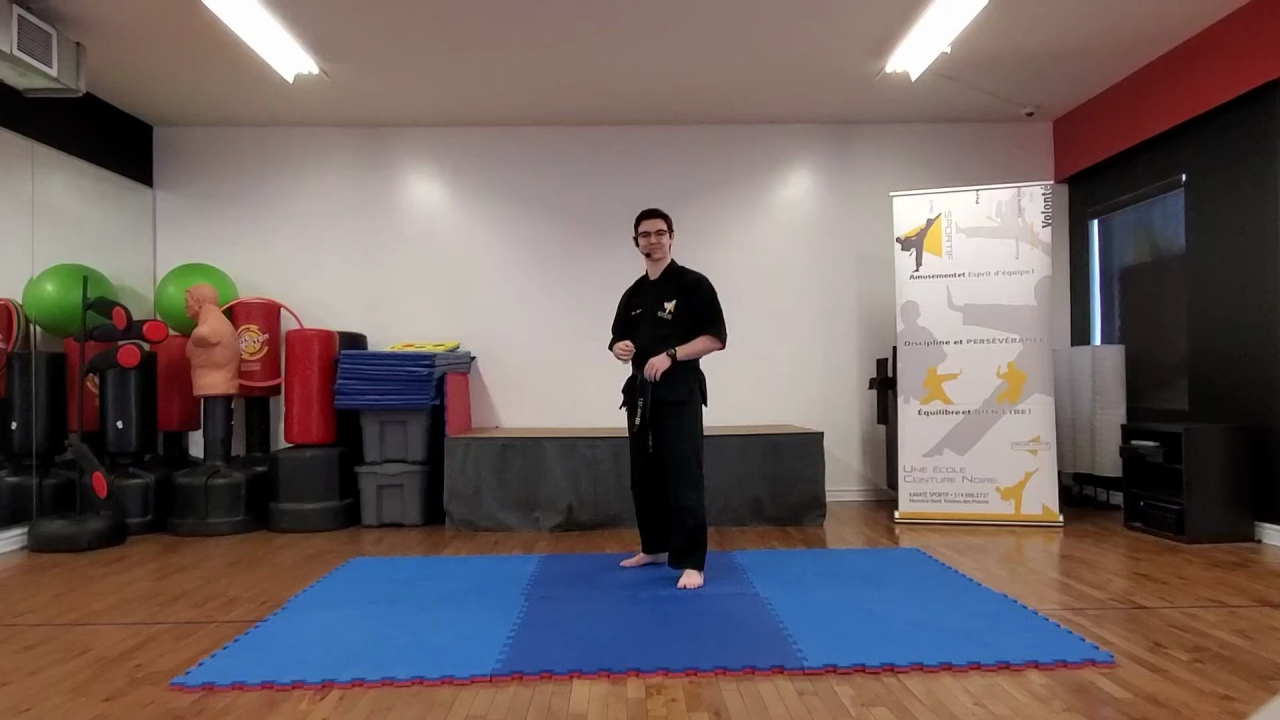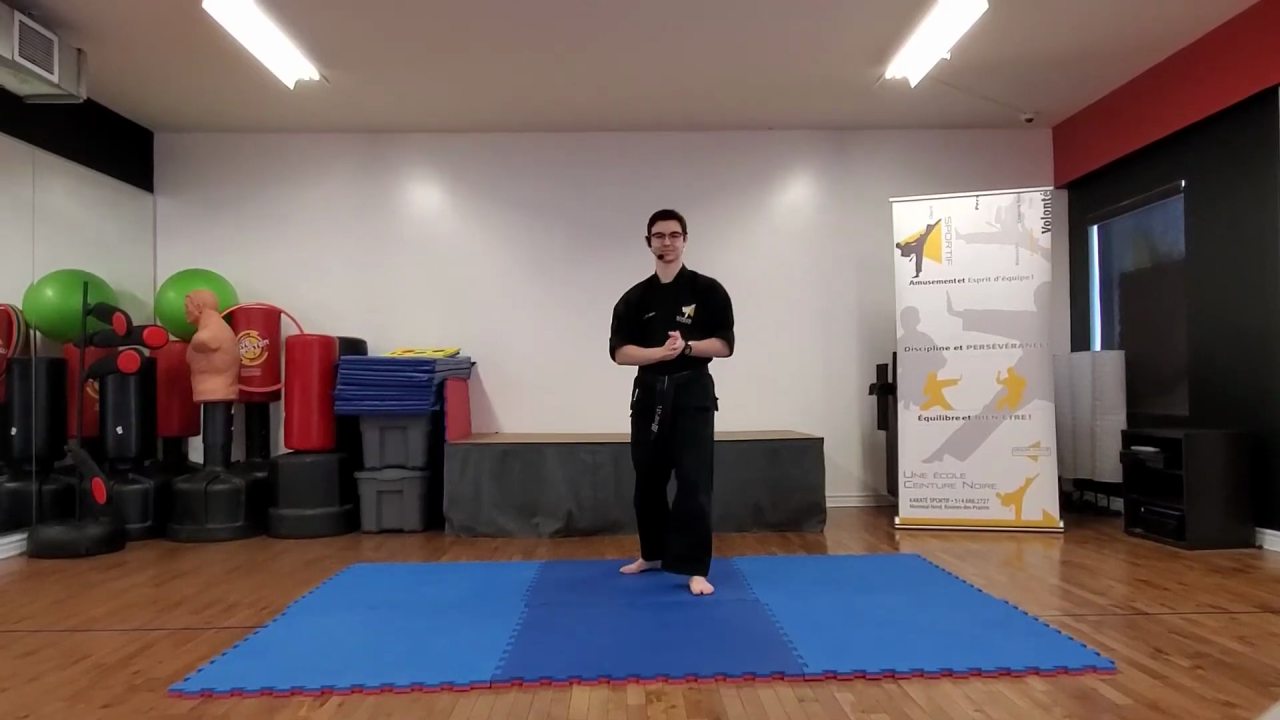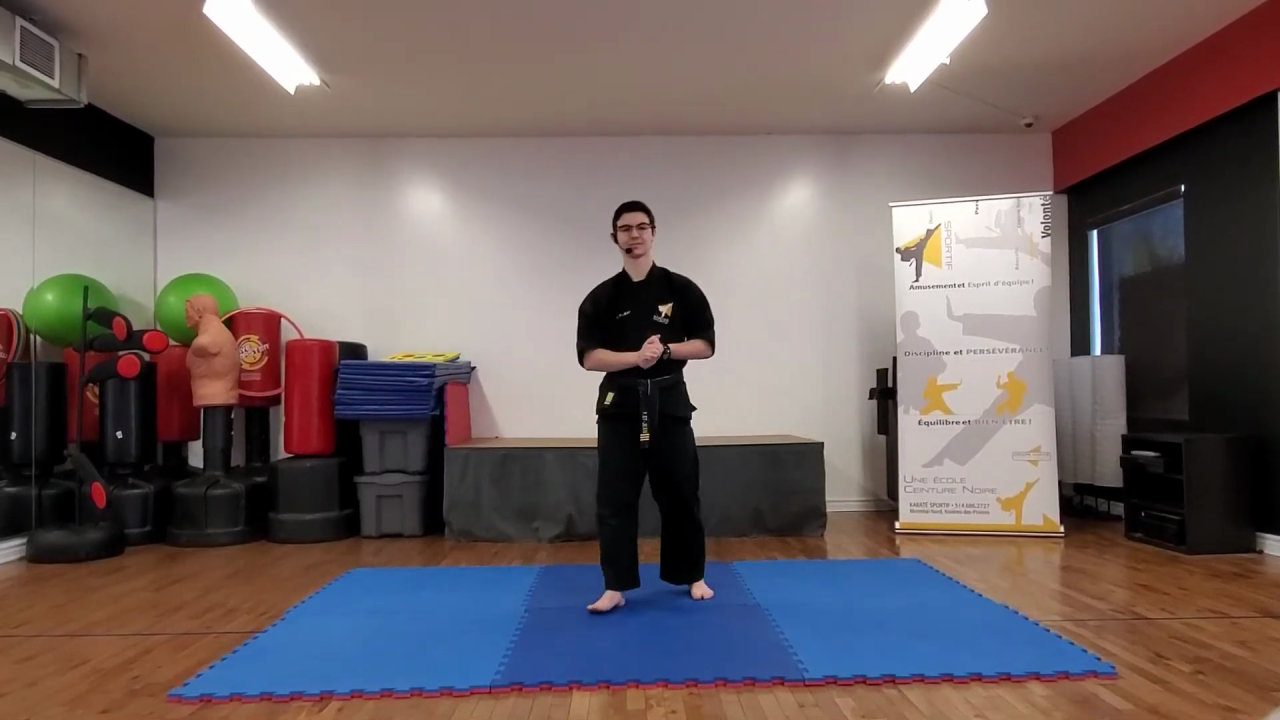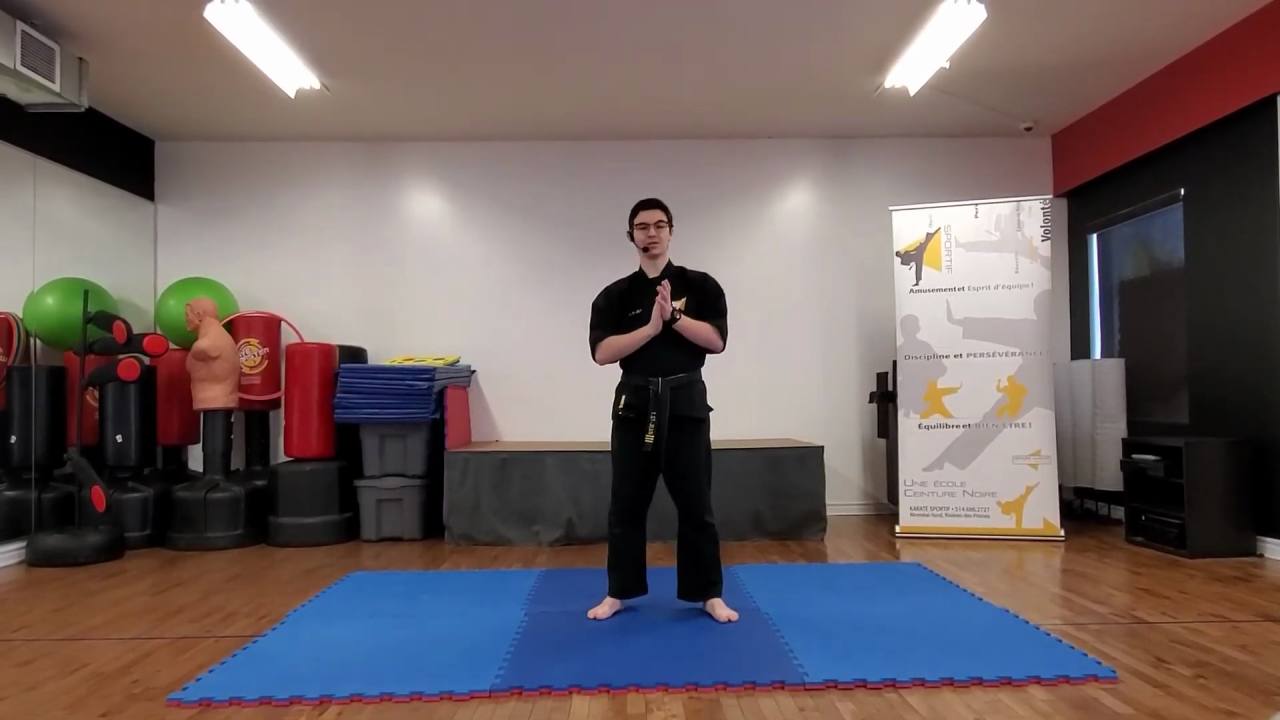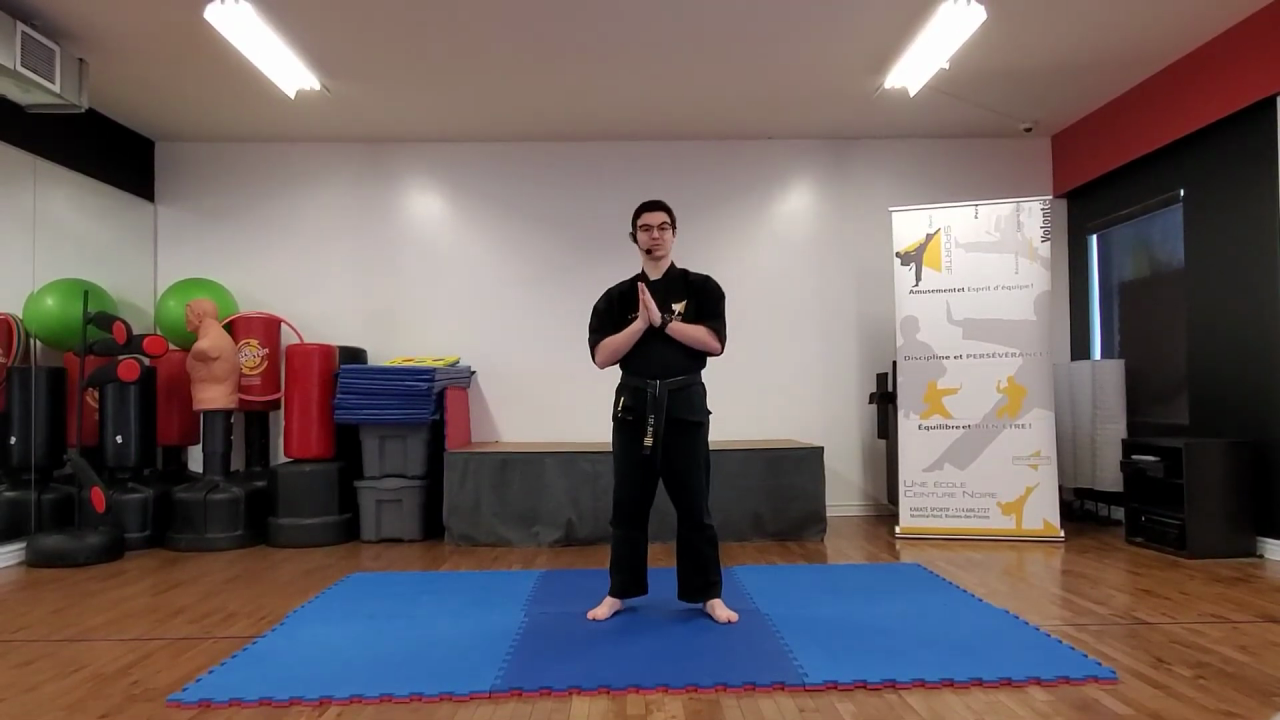
dt=1s
person 1, frame 1
left shoulder: (692, 284)
right shoulder: (633, 294)
left elbow: (715, 338)
right elbow: (622, 338)
left wrist: (670, 355)
right wrist: (620, 348)
left hip: (680, 390)
right hip: (641, 391)
left knee: (683, 477)
right knee: (644, 476)
left ankle: (691, 563)
right ankle: (655, 547)
person 1, frame 2
left shoulder: (707, 290)
right shoulder: (635, 298)
left elbow: (724, 345)
right elbow: (620, 351)
left wrist: (686, 346)
right wrist: (658, 352)
left hip: (692, 393)
right hip: (649, 394)
left knee: (694, 483)
right knee: (648, 481)
left ankle: (694, 568)
right ankle: (654, 552)
person 1, frame 3
left shoulder: (681, 289)
right shoulder: (601, 298)
left elbow: (705, 345)
right elbow: (589, 357)
left wrist: (665, 350)
right wrist: (637, 356)
left hip: (669, 400)
right hip: (620, 404)
left knee: (680, 494)
right knee: (616, 498)
left ankle: (690, 575)
right ankle: (616, 586)
person 1, frame 4
left shoulder: (699, 285)
right shoulder: (615, 295)
left elbow: (716, 340)
right elbow: (603, 353)
left wrist: (672, 316)
right wrist: (652, 326)
left hip: (685, 401)
right hip: (634, 403)
left knee: (695, 503)
right knee: (626, 504)
left ankle: (709, 593)
right ankle: (619, 592)
person 1, frame 5
left shoulder: (700, 288)
right shoulder: (617, 297)
left elbow: (714, 343)
right elbow: (602, 356)
left wrist: (662, 320)
right wrist: (641, 322)
left hip: (684, 403)
right hip: (634, 405)
left knee: (694, 506)
right knee: (628, 505)
left ankle: (709, 595)
right ankle: (619, 592)
